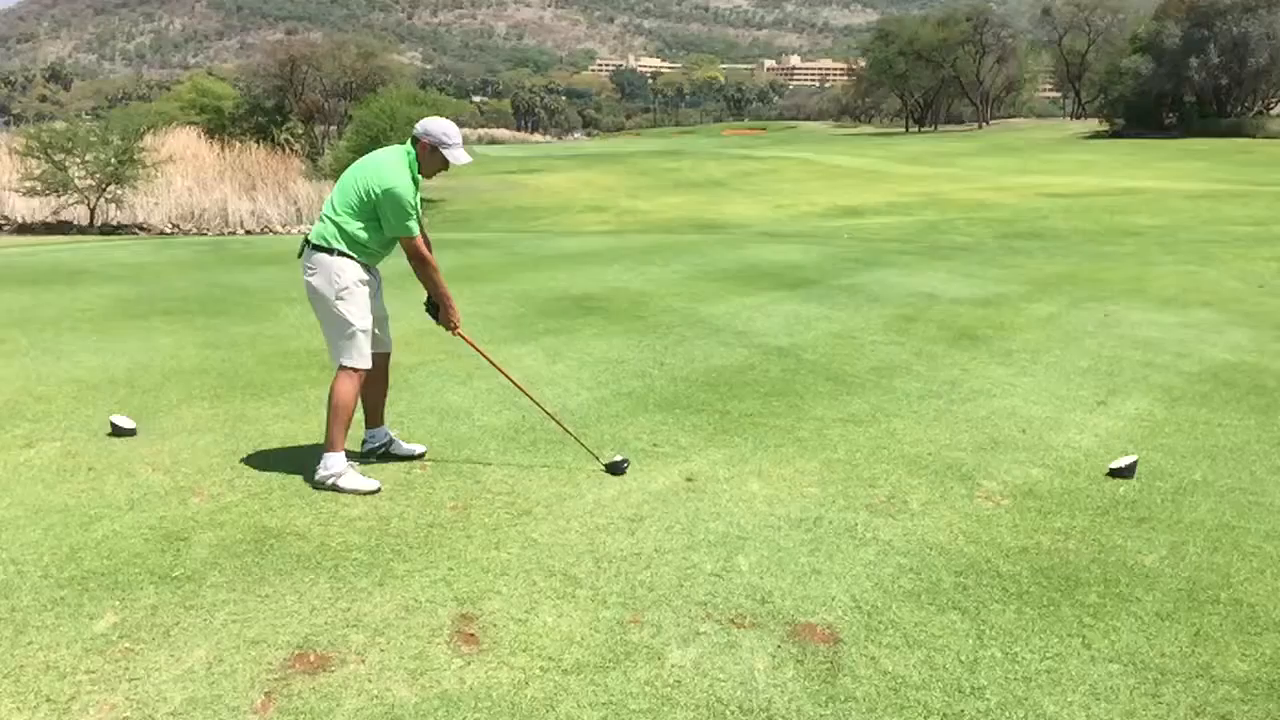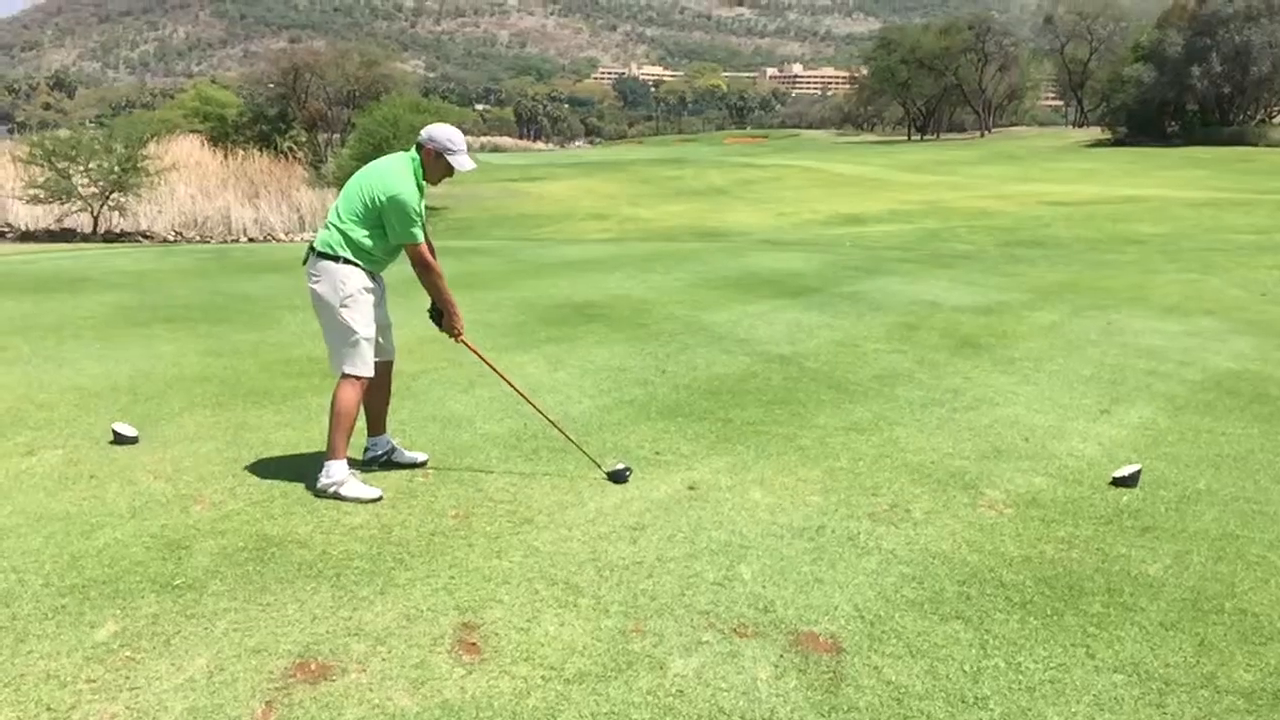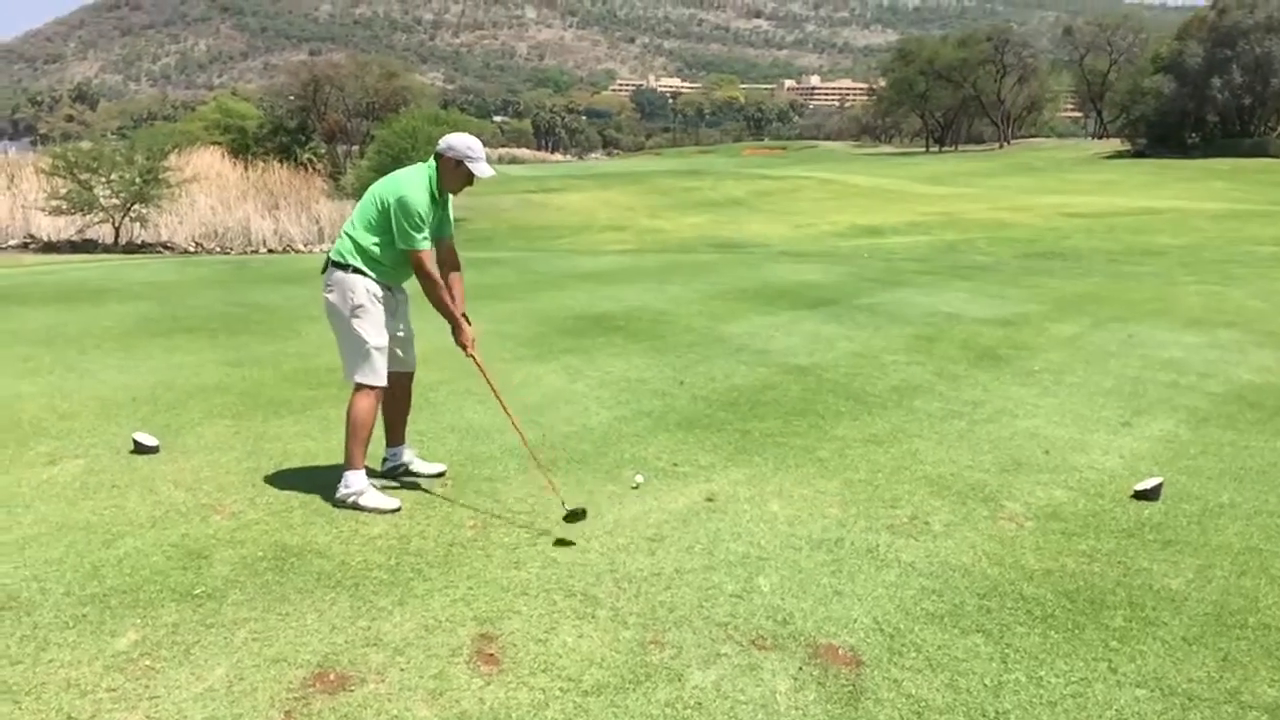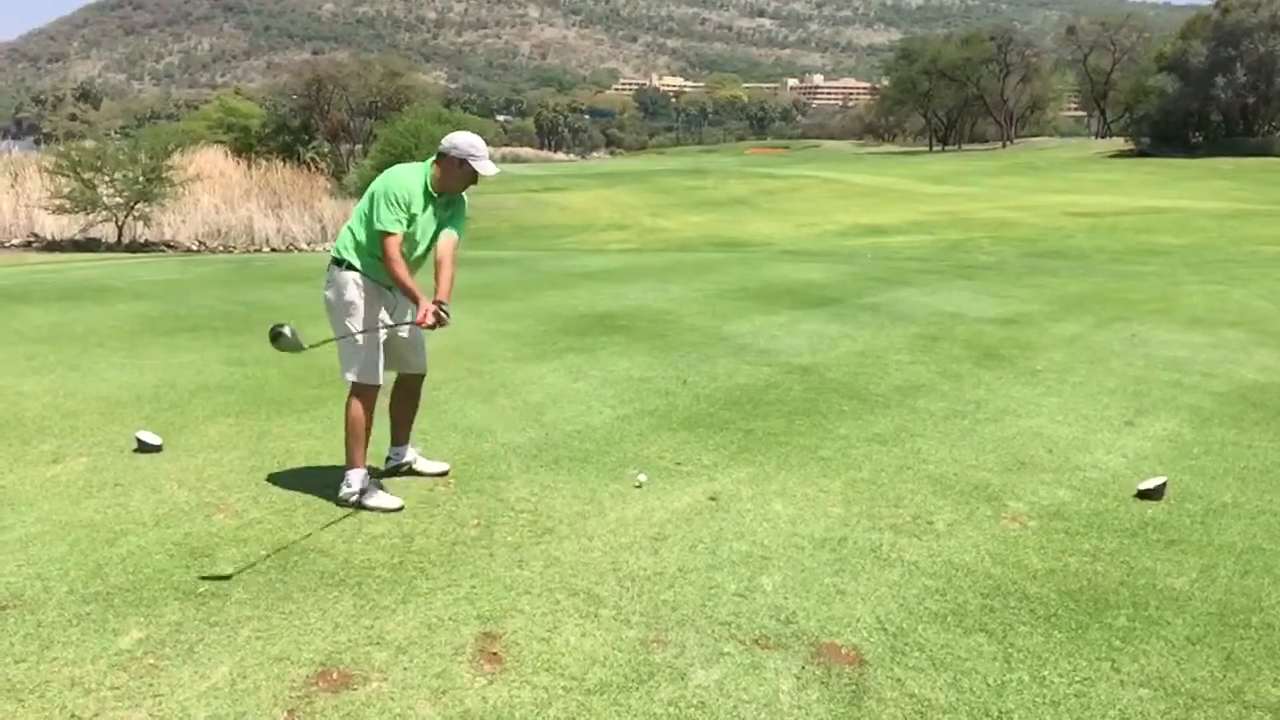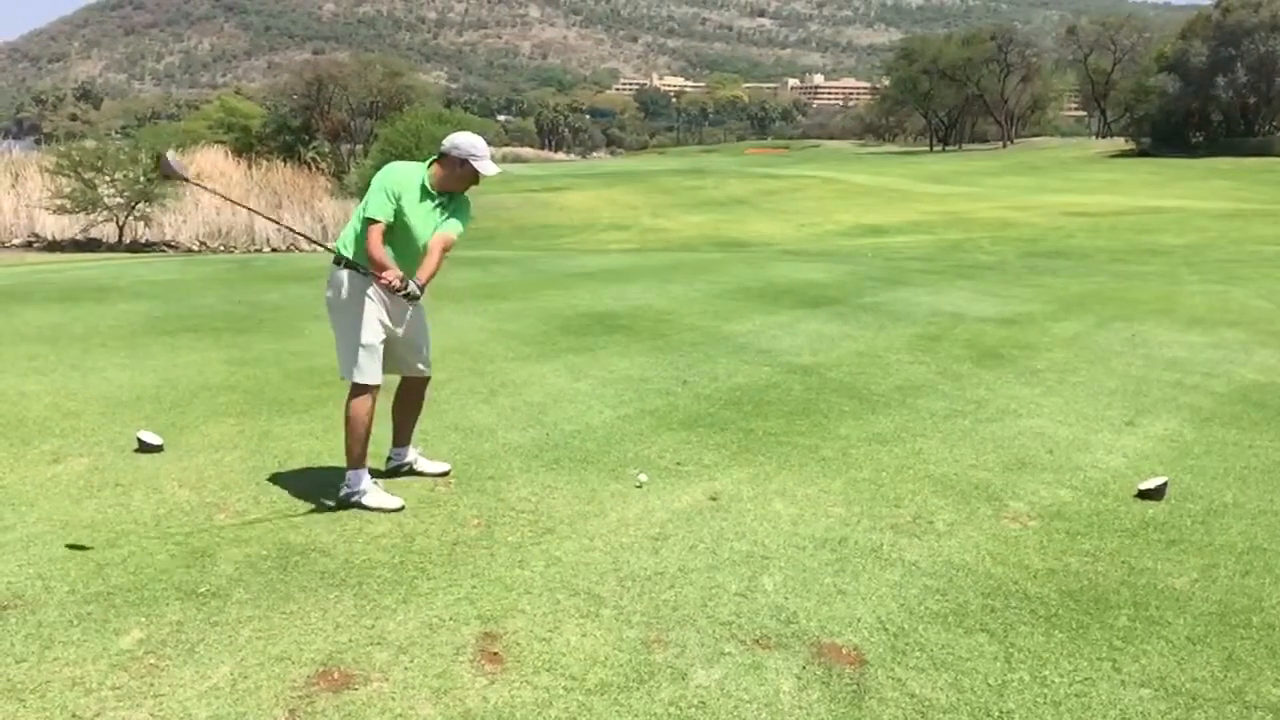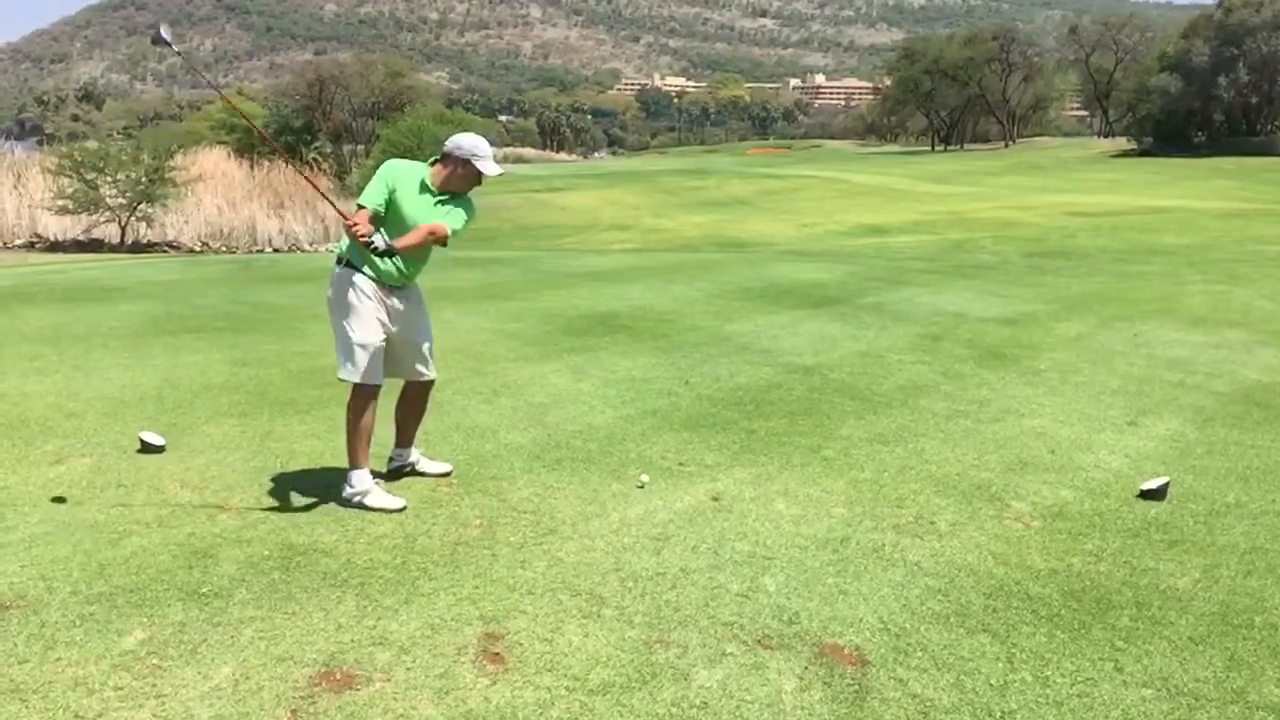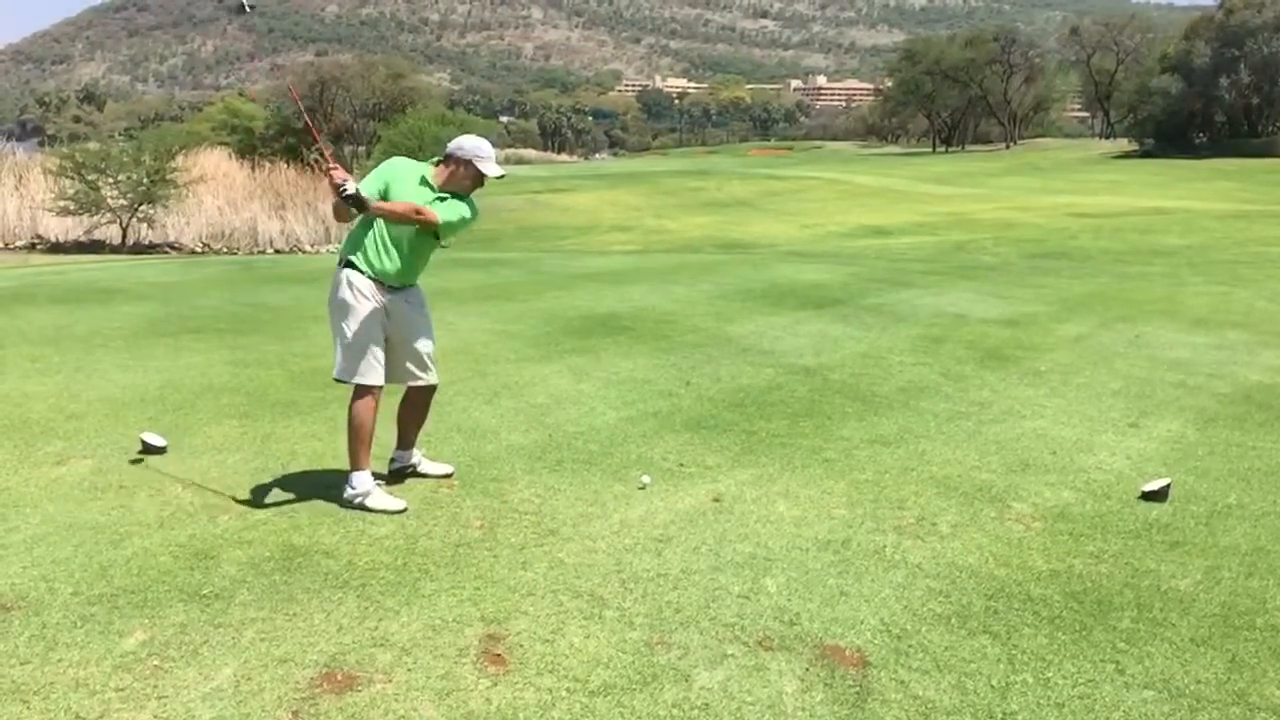
dt=0.5s
person 1, frame 1
left shoulder: (404, 165)
right shoulder: (394, 181)
left elbow: (421, 237)
right elbow: (417, 253)
left wrist: (435, 296)
right wrist: (446, 302)
left hip: (358, 264)
right hip: (336, 265)
left knee: (378, 353)
right knee: (354, 362)
left ankle: (377, 438)
right ankle: (332, 464)
person 1, frame 2
left shoulder: (408, 172)
right shoulder: (399, 189)
left elbow: (425, 245)
right elbow: (421, 261)
left wrist: (438, 304)
right wrist: (450, 309)
left hip: (362, 272)
right hip: (341, 273)
left knee: (381, 360)
right knee: (357, 371)
left ankle: (378, 446)
right ankle: (333, 472)
person 1, frame 3
left shoulder: (440, 195)
right shoulder: (411, 194)
left elbow: (448, 257)
right elbow: (424, 269)
left wrist: (461, 313)
right wrist: (454, 321)
left hip: (387, 285)
right hip: (356, 284)
left knee: (402, 371)
right knee: (371, 380)
left ankle: (396, 456)
right ankle: (352, 482)
person 1, frame 4
left shoulder: (455, 202)
right shoulder: (399, 183)
left elbow: (445, 253)
right elbow: (390, 253)
left wrist: (441, 302)
right wrist: (420, 300)
left hip: (395, 287)
right hip: (357, 281)
left knee: (413, 371)
right knee: (366, 380)
left ankle: (400, 455)
right ankle: (355, 481)
person 1, frame 5
left shoulder: (458, 206)
right shoulder: (396, 176)
left elbow: (439, 247)
right elbow: (371, 238)
left wrist: (416, 283)
right wrist: (387, 269)
left hip: (402, 291)
right hip: (358, 282)
left knee: (417, 373)
right knee: (366, 381)
left ankle: (401, 456)
right ankle: (355, 481)
person 1, frame 6
left shoulder: (461, 206)
right shoulder: (397, 171)
left elbow: (430, 232)
right elbow: (359, 221)
left wrist: (391, 247)
right wrist: (362, 230)
left hip: (403, 289)
right hip: (360, 281)
left knee: (422, 376)
right knee: (367, 382)
left ankle: (403, 456)
right ankle: (357, 481)
person 1, frame 7
left shoulder: (463, 209)
right shoulder: (398, 168)
left elbow: (417, 214)
right elbow: (342, 214)
left wrist: (364, 203)
right wrist: (342, 190)
left hip: (404, 293)
right hip: (360, 283)
left knee: (425, 380)
right knee: (369, 384)
left ankle: (405, 457)
right ankle: (359, 483)
